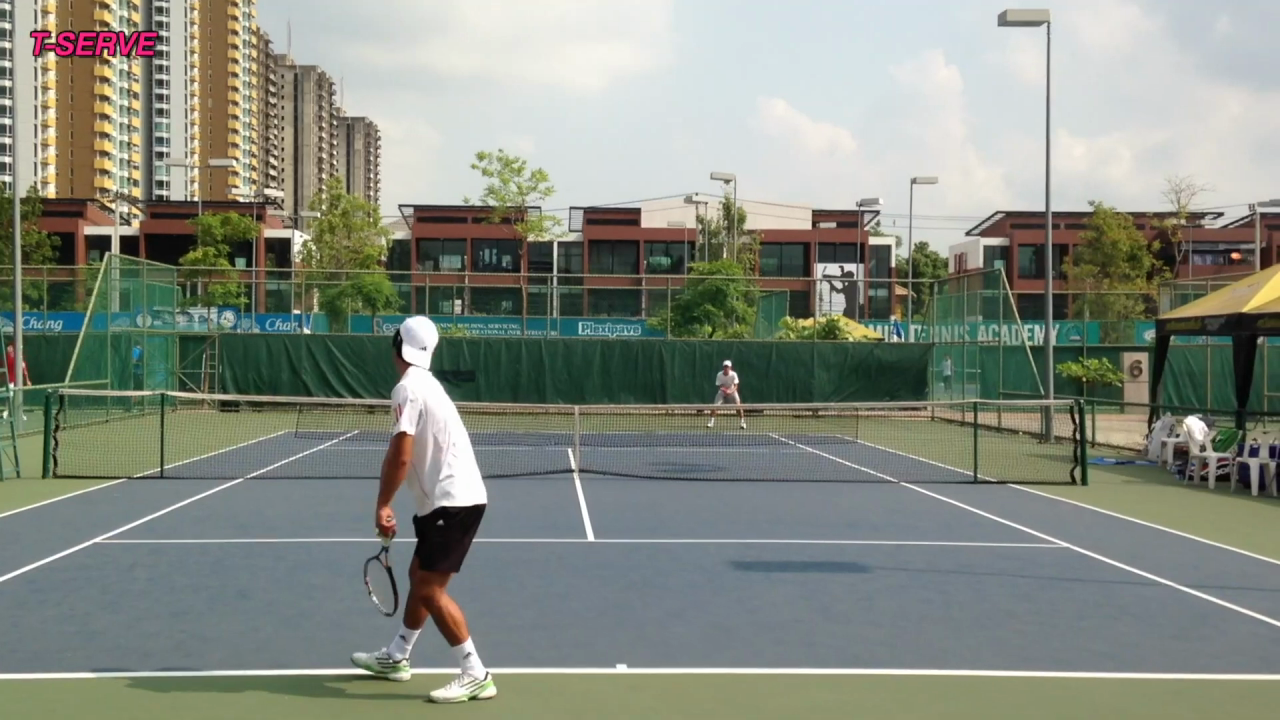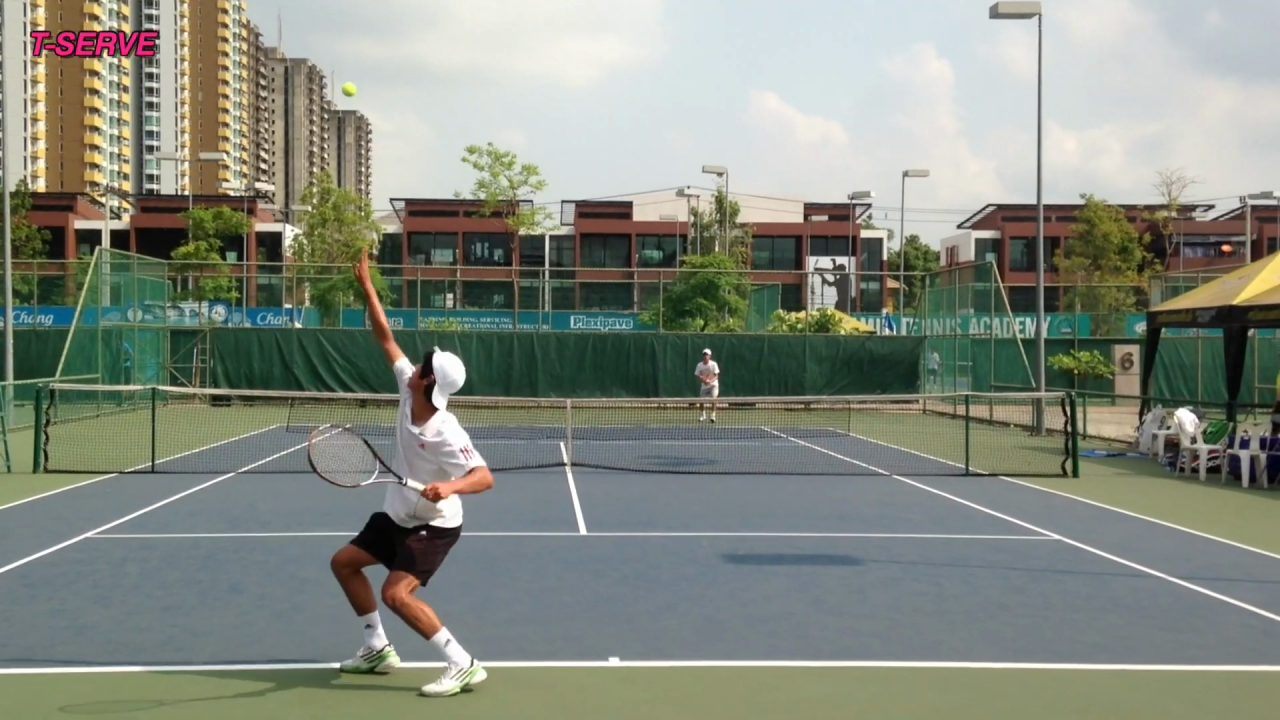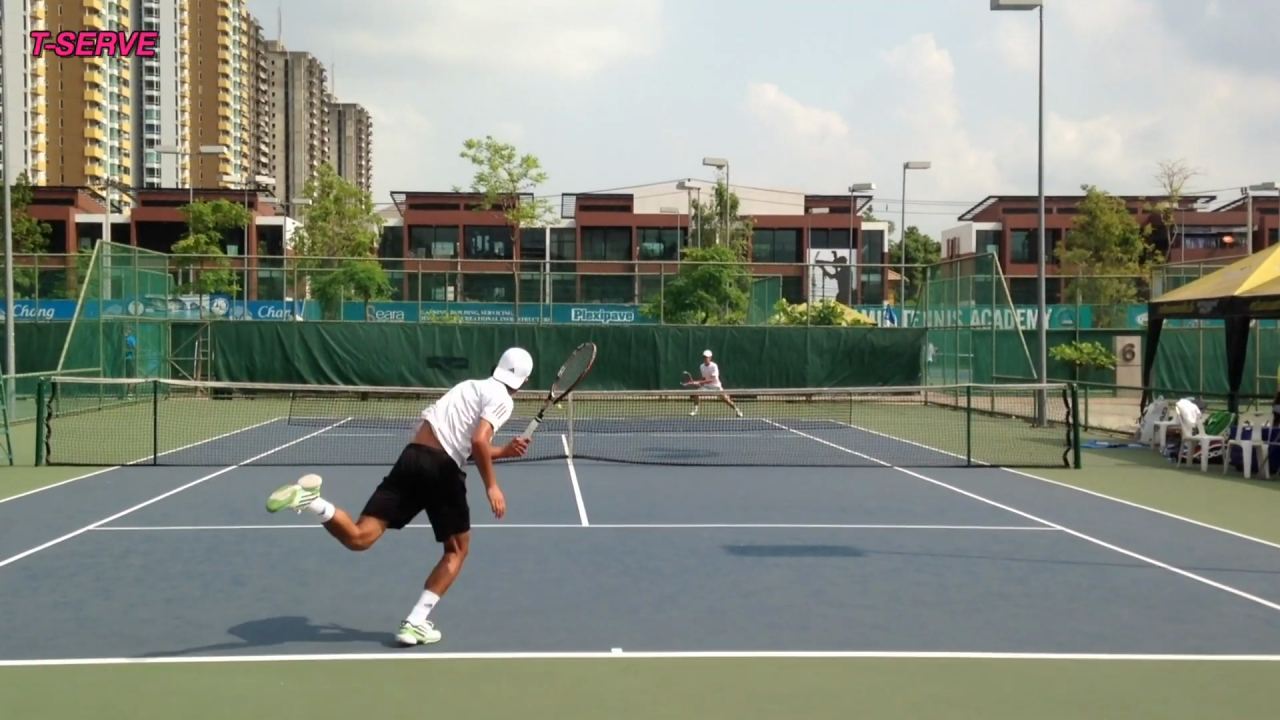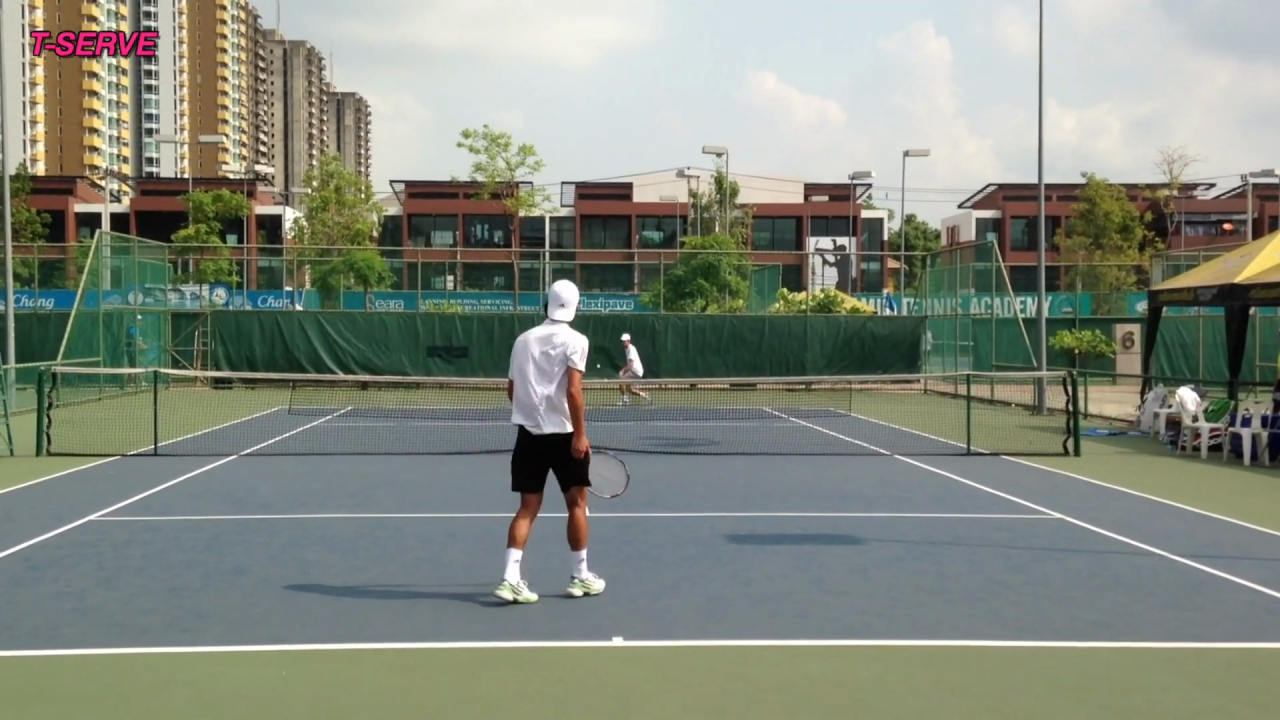
dt=0.7s
person 1, frame 1
left shoulder: (408, 388)
right shoulder: (420, 385)
left elbow: (401, 455)
right elbow: (399, 452)
left wrist: (383, 505)
right wrist: (384, 504)
left hip: (454, 501)
right hip: (444, 500)
left knee: (430, 591)
right knee: (418, 575)
left ankle: (477, 676)
right ankle: (395, 657)
person 1, frame 2
left shoulder: (446, 432)
right shoulder: (410, 393)
left elbow: (485, 477)
right elbow: (385, 338)
left wrist: (450, 489)
right wrist: (366, 284)
left hip: (434, 526)
right hip: (397, 517)
left knee: (396, 593)
right knee: (343, 563)
left ankle: (463, 664)
right ankle: (378, 648)
person 1, frame 3
left shoulder: (470, 386)
right shoulder: (502, 398)
right elbow: (479, 440)
left wrist: (503, 451)
right wrist: (491, 486)
left hip: (412, 458)
right hip: (441, 468)
left knee: (358, 538)
right knee: (456, 550)
left ankle: (310, 500)
right ankle: (416, 624)
person 1, frame 4
left shoulder: (523, 340)
right shoulder: (574, 340)
left elbow: (512, 391)
right elbow: (573, 391)
right wrist: (581, 434)
left hip: (528, 434)
right hip: (562, 434)
left knee: (528, 507)
right knee: (576, 504)
left ankle: (511, 580)
right ankle: (579, 578)
